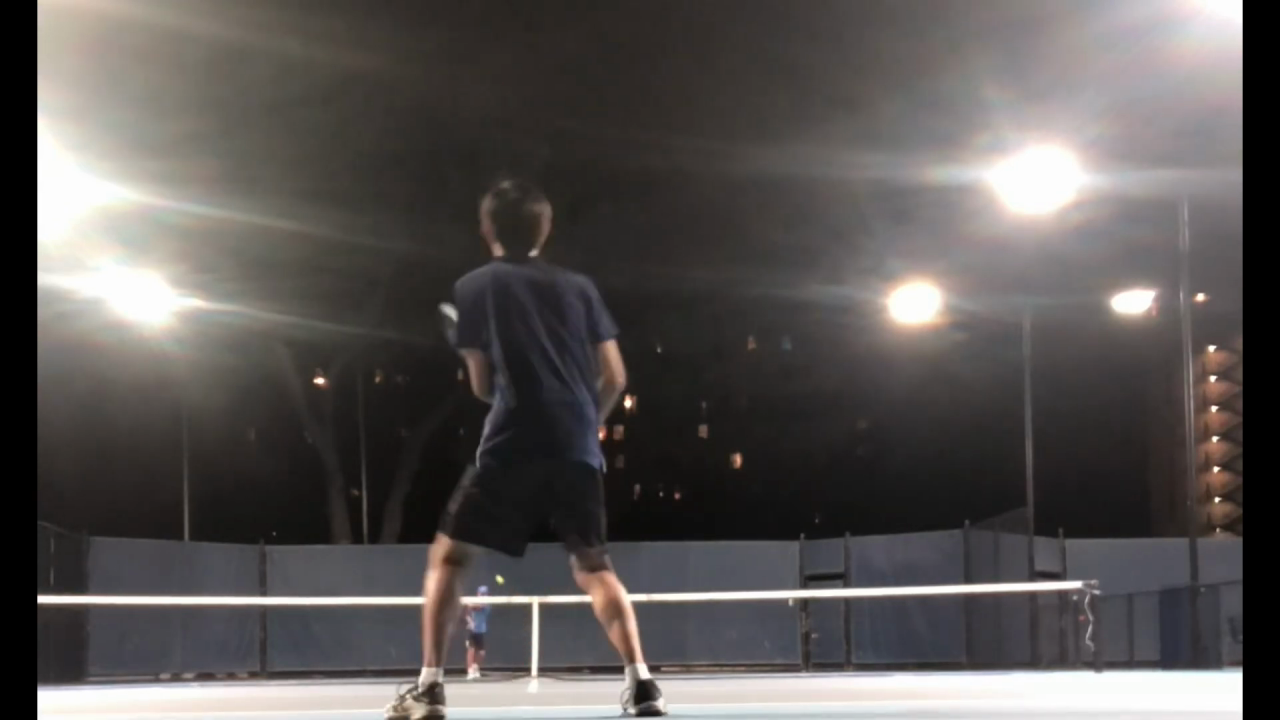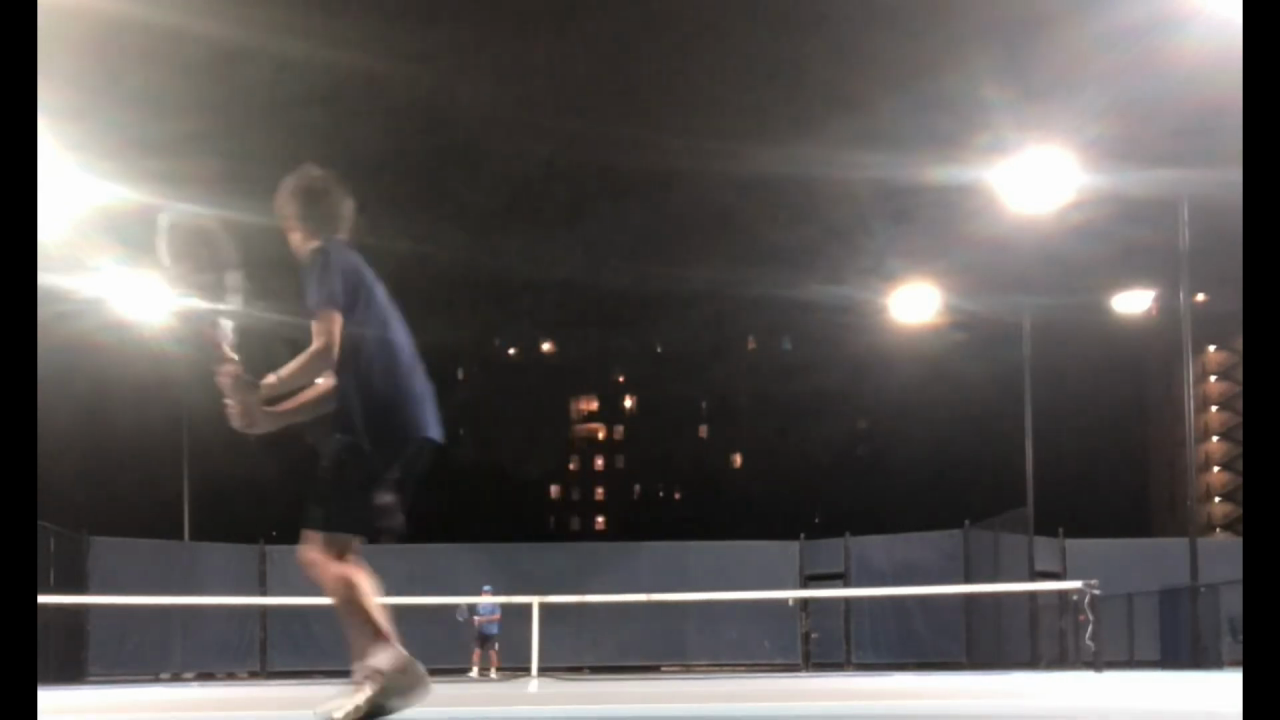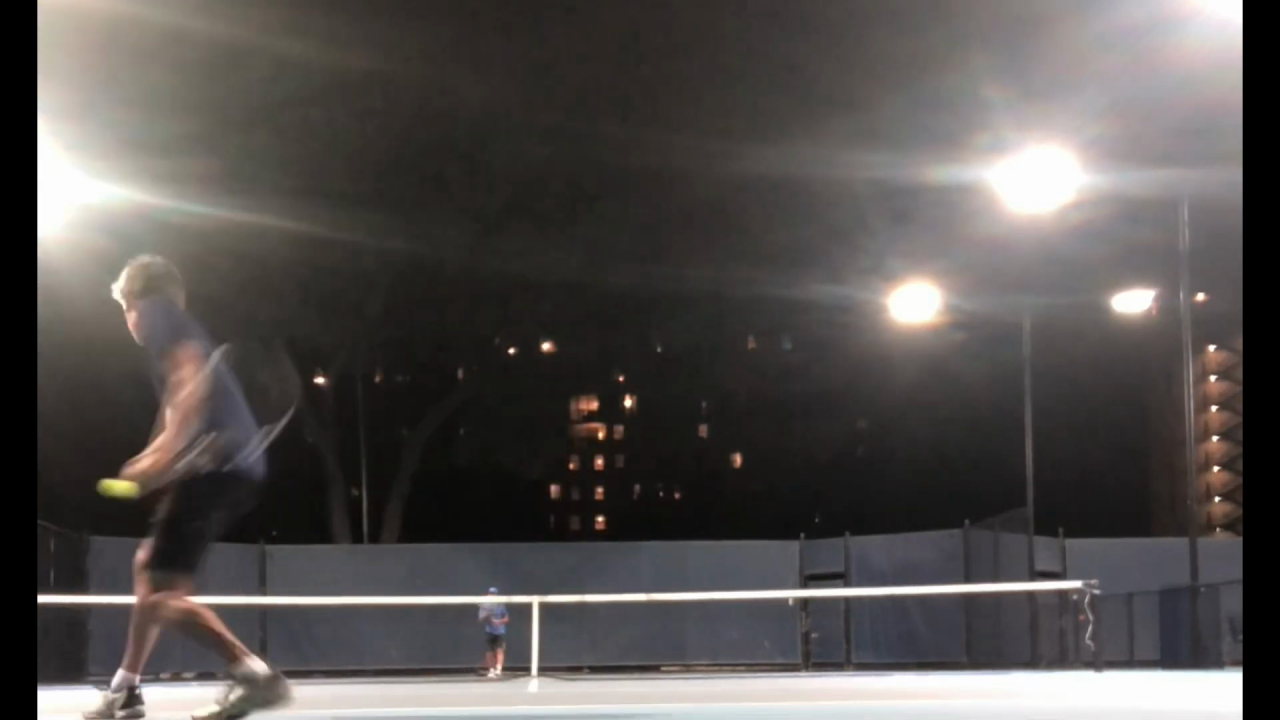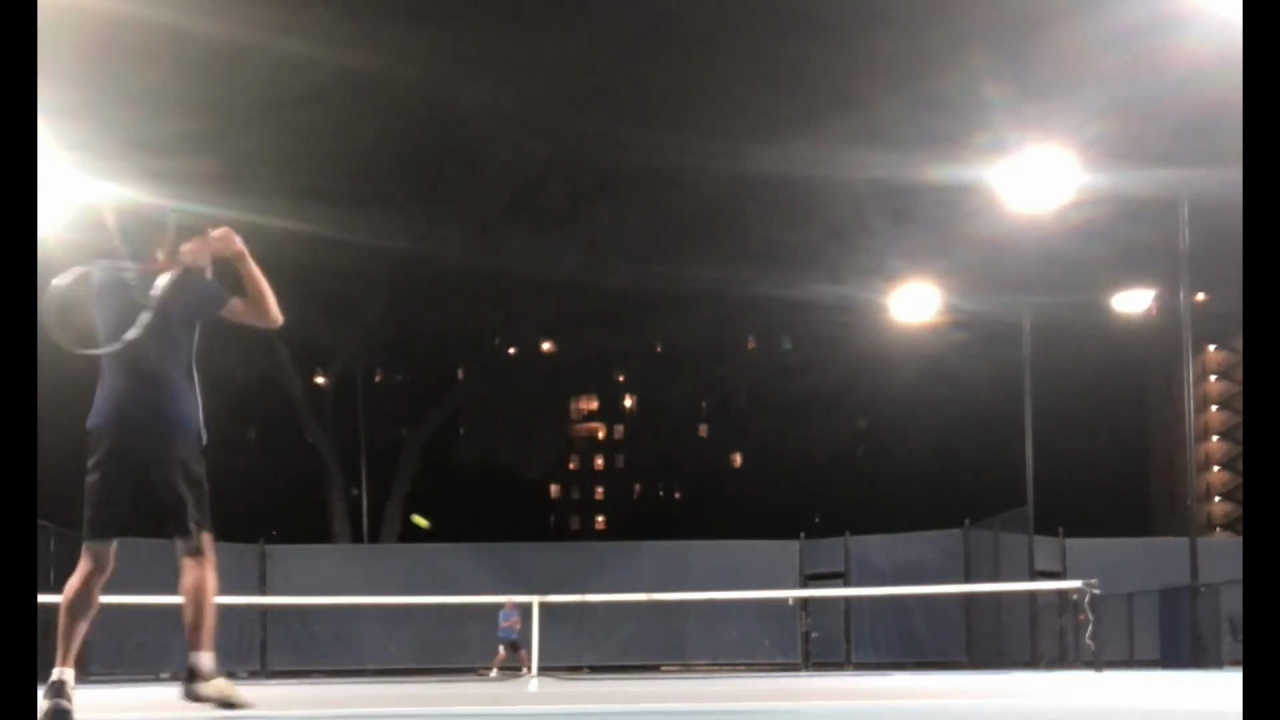
dt=0.5s
person 1, frame 1
left shoulder: (477, 287)
right shoulder: (580, 287)
left elbow: (481, 383)
right elbow: (614, 377)
left hip: (511, 444)
right hip: (577, 447)
left knee: (449, 556)
right knee: (594, 569)
person 1, frame 2
left shoulder: (328, 260)
right shoulder: (349, 268)
left elbow: (327, 349)
left wrist: (261, 391)
right wrist: (269, 416)
left hip: (378, 425)
right hip: (405, 425)
left knee: (320, 552)
right knee: (339, 554)
left ankle: (390, 660)
right ankle: (385, 665)
person 1, frame 3
left shoulder: (165, 321)
left elbow: (193, 383)
left wrist: (159, 451)
right wrist: (160, 456)
left hip: (217, 464)
right hip: (234, 468)
left knee: (163, 591)
right knee: (149, 567)
left ankle: (254, 676)
person 1, frame 4
left shoulder: (102, 283)
right shoulder: (188, 283)
right elbow: (271, 318)
left wrist: (189, 263)
right wrist: (239, 254)
left hip: (114, 430)
right hip: (174, 433)
left knee: (95, 560)
right knee: (198, 552)
right ankle: (201, 670)
